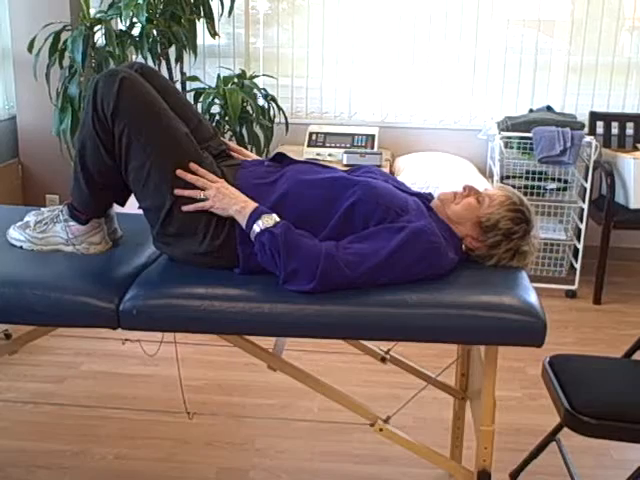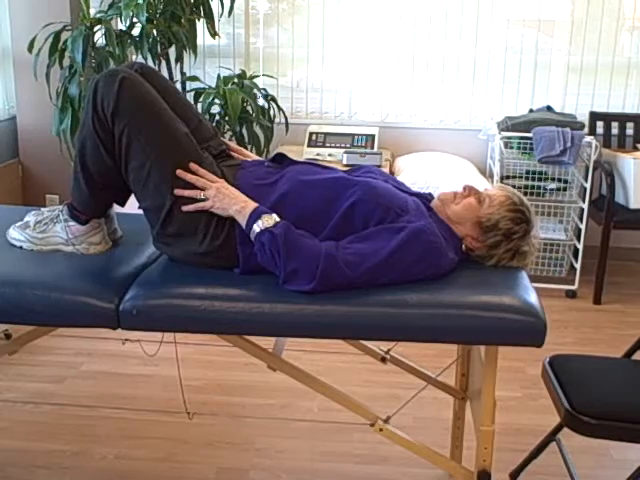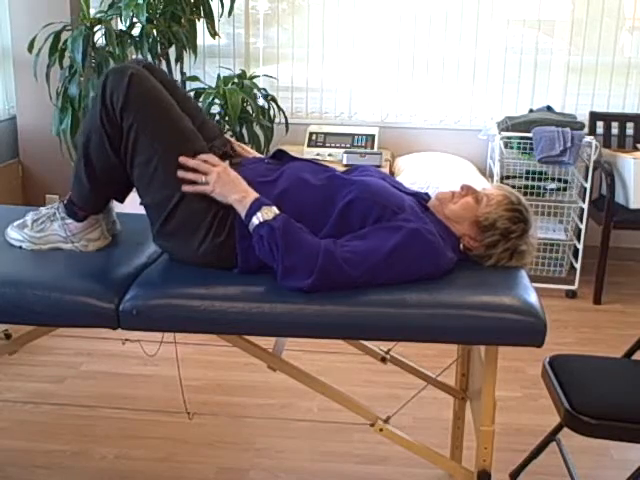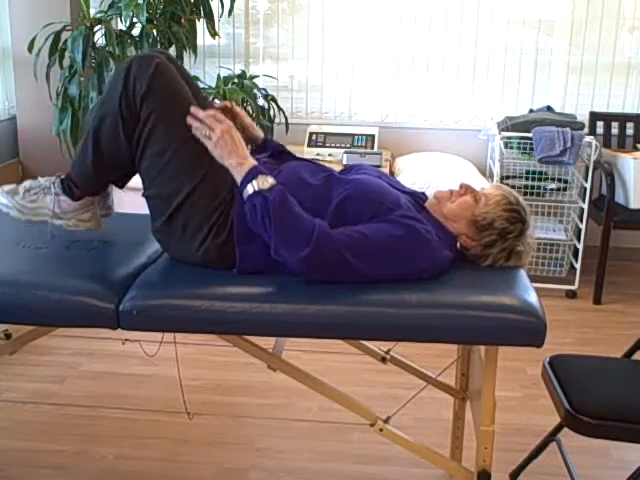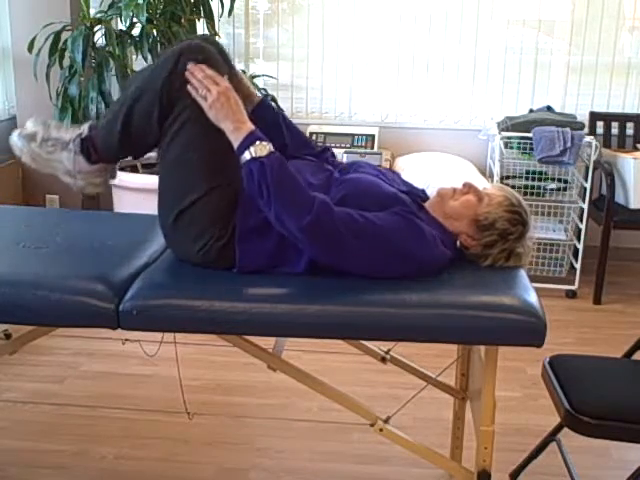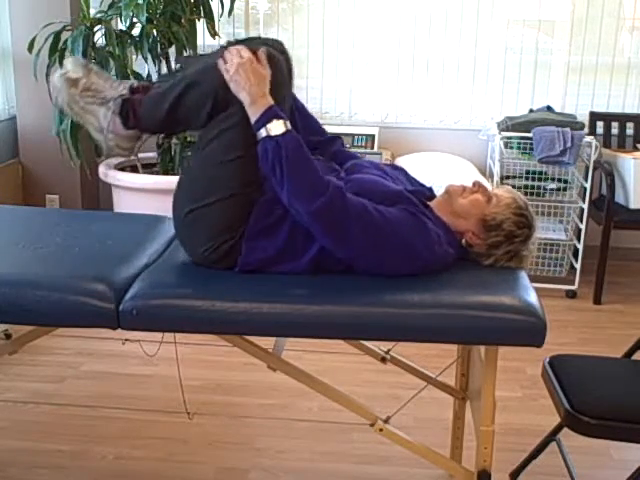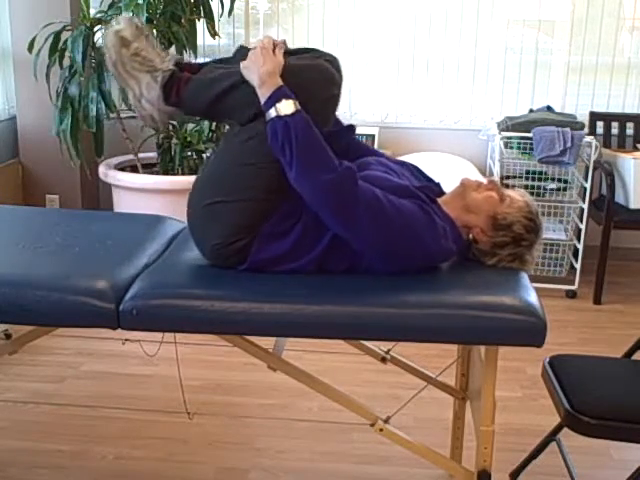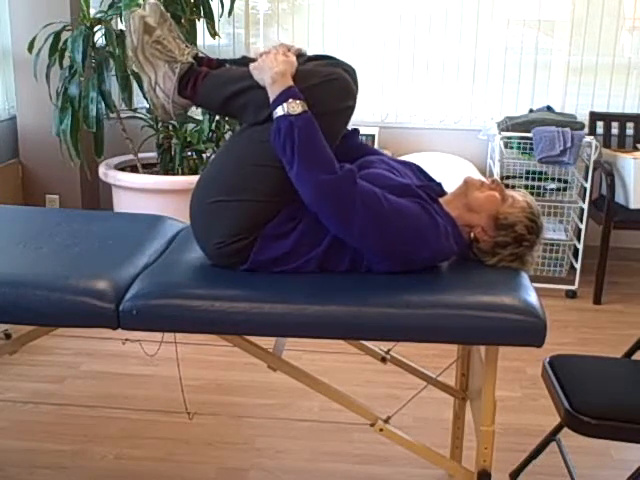
dt=0.3s
person 1, frame 1
left shoulder: (425, 244)
right shoulder: (420, 205)
left elbow: (316, 269)
left wrist: (244, 207)
right wrist: (258, 163)
left hip: (215, 227)
right hip: (234, 180)
left knee: (114, 91)
right knee: (134, 77)
left ankle: (84, 223)
right ankle: (94, 211)
person 1, frame 2
left shoulder: (424, 245)
right shoulder: (420, 204)
left elbow: (315, 269)
left wrist: (243, 208)
right wrist: (258, 163)
left hip: (216, 230)
right hip: (236, 182)
left knee: (115, 93)
right knee: (133, 75)
left ankle: (83, 224)
right ankle: (94, 209)
person 1, frame 3
left shoulder: (422, 246)
right shoulder: (421, 206)
left elbow: (311, 268)
left wrist: (243, 197)
right wrist: (255, 161)
left hip: (216, 228)
right hip: (244, 181)
left knee: (123, 87)
right knee: (140, 76)
left ankle: (81, 220)
right ankle: (91, 209)
person 1, frame 4
left shoulder: (417, 244)
right shoulder: (416, 206)
left elbow: (305, 247)
left wrist: (241, 164)
right wrist: (257, 139)
left hip: (216, 229)
right hip: (241, 181)
left knee: (143, 78)
right knee: (154, 68)
left ankle: (77, 197)
right ankle: (86, 188)
person 1, frame 5
left shoulder: (413, 244)
right shoulder: (413, 200)
left elbow: (307, 219)
right elbow: (323, 163)
left wrist: (235, 123)
right wrist: (251, 101)
left hip: (213, 234)
right hip: (247, 195)
left knee: (186, 67)
right knee: (201, 56)
left ankle: (89, 155)
right ankle: (97, 146)
person 1, frame 6
left shoulder: (416, 240)
right shoulder: (419, 197)
left elbow: (319, 202)
right elbow: (330, 151)
left wrist: (258, 100)
right wrist: (270, 87)
left hip: (222, 235)
right hip: (262, 194)
left knee: (238, 78)
right knee: (264, 56)
left ankle: (126, 116)
right ankle: (137, 104)
person 1, frame 7
left shoulder: (420, 234)
right shoulder: (427, 192)
left elbow: (327, 184)
right elbow: (346, 149)
left wrist: (271, 88)
right wrist: (283, 76)
left hip: (230, 234)
right hip: (271, 203)
left knee: (314, 78)
right knee: (317, 70)
left ankle: (171, 89)
right ankle: (182, 80)
person 1, frame 8
left shoulder: (419, 232)
right shoulder: (429, 195)
left elbow: (326, 183)
right elbow: (348, 153)
left wrist: (281, 88)
right wrist: (293, 78)
left hip: (232, 233)
left knee: (329, 87)
right knee: (330, 78)
left ankle: (188, 82)
right ankle: (199, 72)
